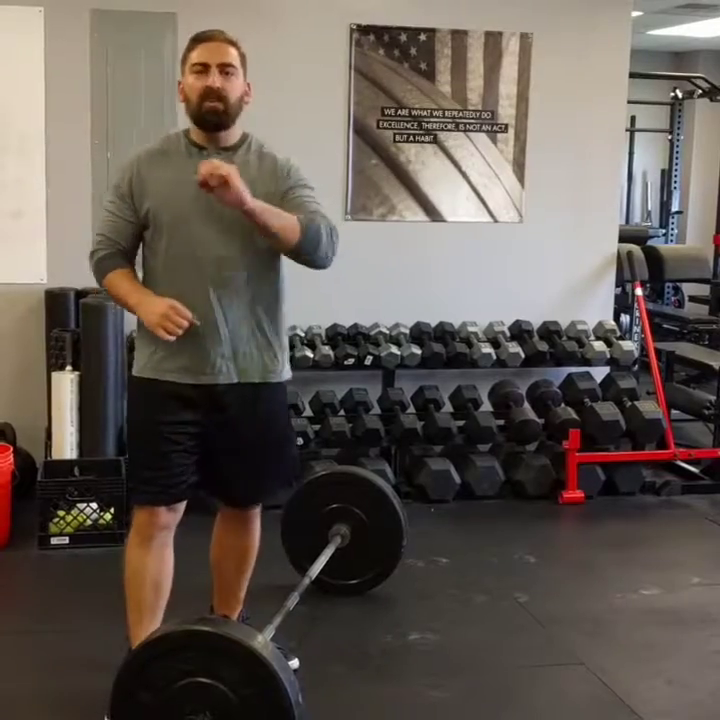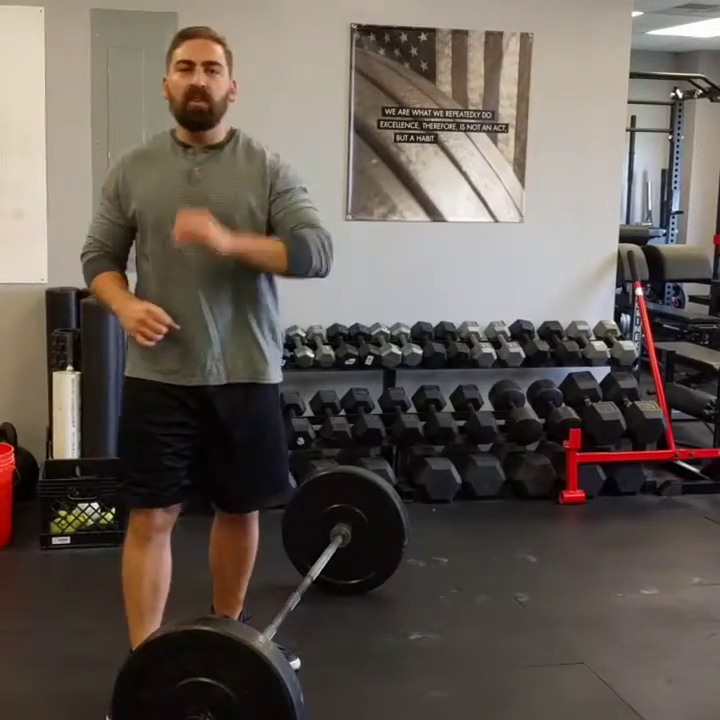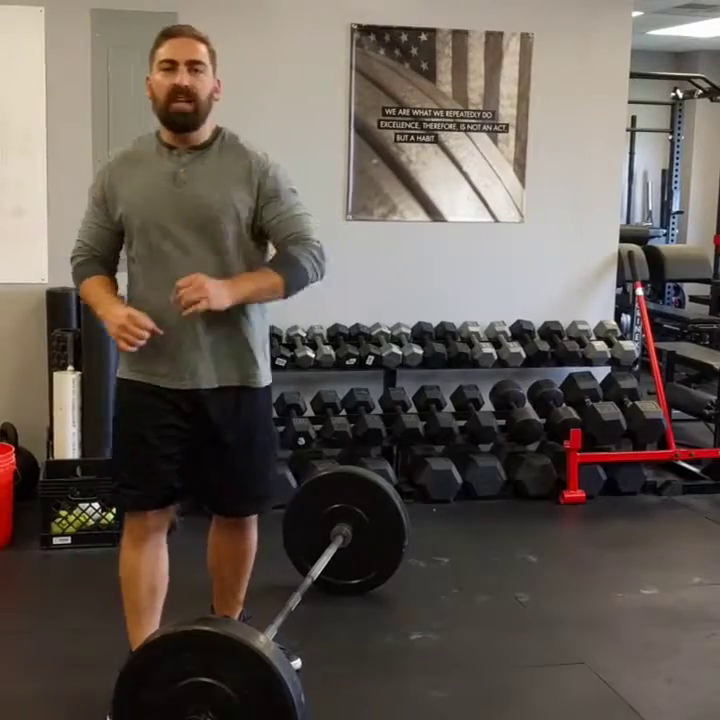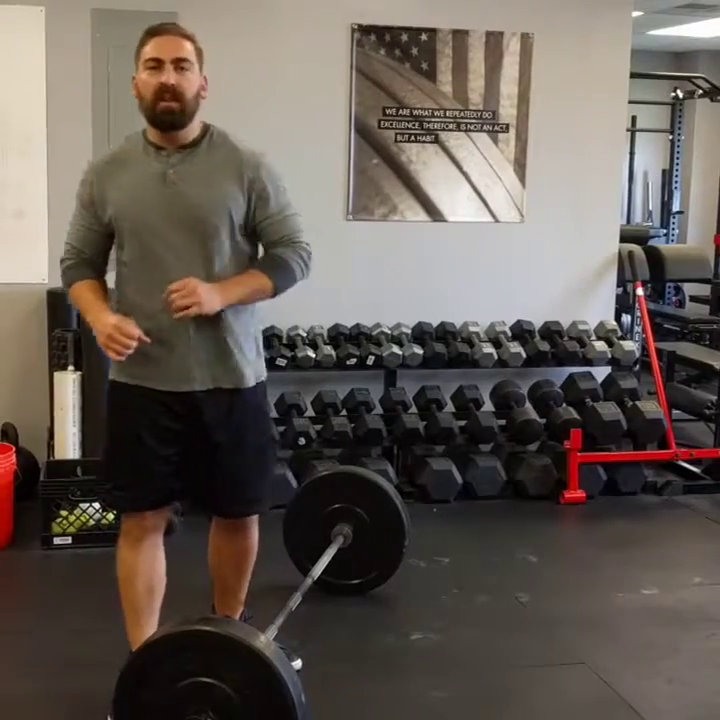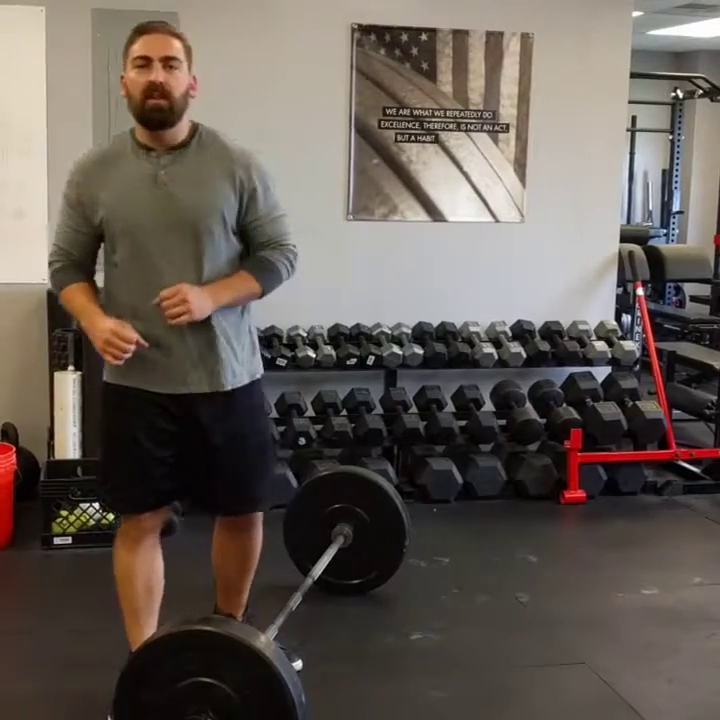
dt=0.1s
person 1, frame 1
left shoulder: (277, 170)
right shoulder: (143, 169)
left elbow: (321, 243)
right elbow: (107, 255)
left wrist: (247, 202)
right wrist: (143, 301)
left hip: (255, 372)
right hip: (167, 374)
left knee: (242, 507)
right knee: (154, 517)
left ankle: (227, 628)
person 1, frame 2
left shoulder: (267, 170)
right shoulder: (132, 170)
left elbow: (316, 253)
right elbow: (98, 256)
left wrist: (230, 240)
right wrist: (125, 305)
left hip: (247, 375)
right hip: (158, 376)
left knee: (239, 510)
right knee: (150, 519)
left ankle: (228, 629)
person 1, frame 3
left shoulder: (256, 169)
right shoulder: (118, 172)
left elbow: (307, 257)
right elbow: (89, 260)
left wrist: (230, 290)
right wrist: (111, 309)
left hip: (238, 378)
right hip: (150, 379)
left knee: (238, 514)
right knee: (146, 520)
left ankle: (228, 629)
person 1, frame 4
left shoulder: (246, 167)
right shoulder: (105, 173)
left elbow: (293, 256)
right elbow: (78, 264)
left wrist: (220, 294)
right wrist: (99, 316)
left hip: (231, 377)
right hip: (142, 380)
left knee: (238, 514)
right knee: (142, 521)
left ankle: (230, 628)
person 1, frame 5
left shoulder: (237, 165)
right shoulder: (93, 173)
left elbow: (279, 254)
right elbow: (67, 266)
left wrist: (212, 295)
right wrist: (95, 320)
left hip: (227, 377)
right hip: (137, 382)
left knee: (242, 513)
right knee: (140, 522)
left ankle: (230, 624)
